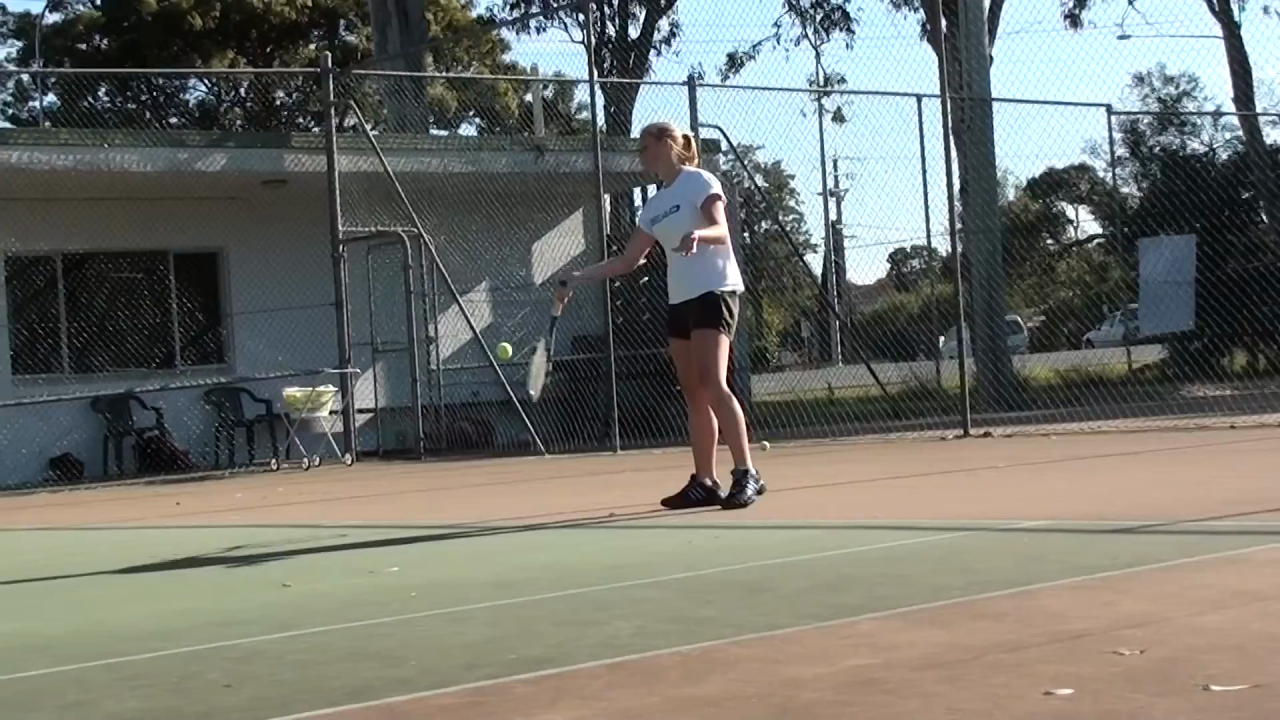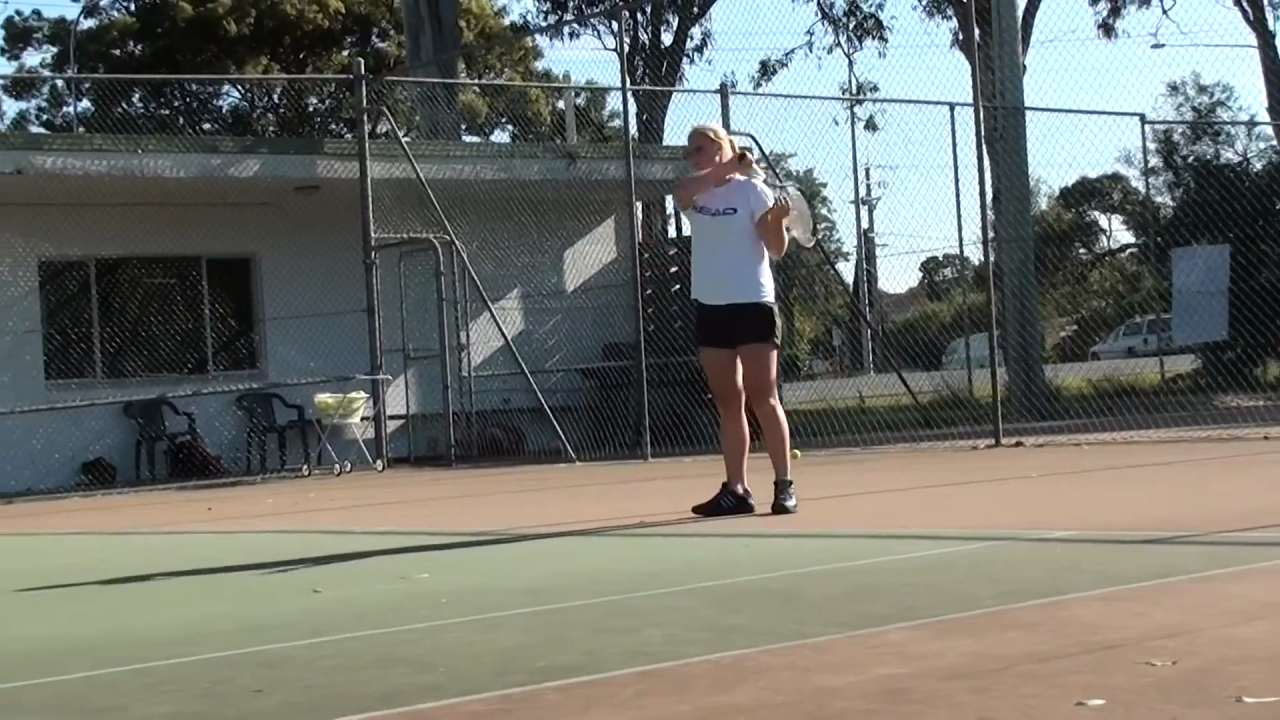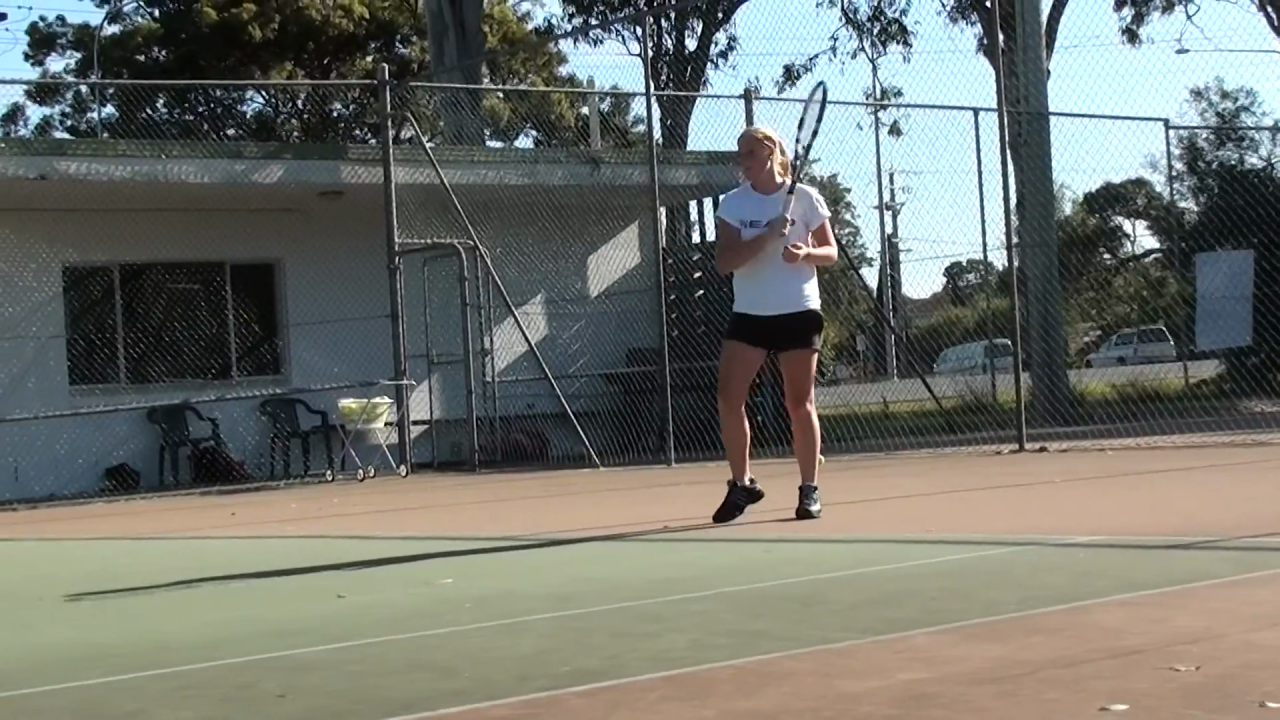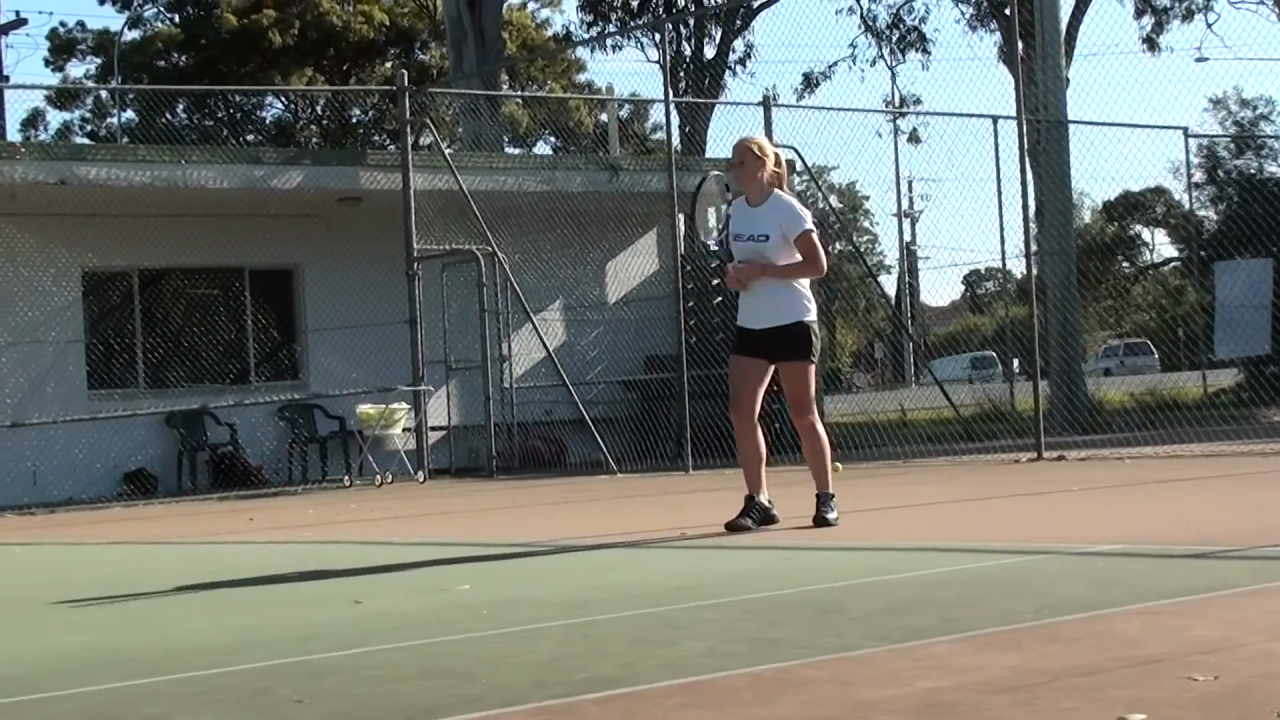
dt=0.4s
person 1, frame 1
left shoulder: (700, 181)
right shoulder: (653, 206)
left elbow: (721, 233)
right elbow: (628, 260)
left wrist: (699, 234)
right wrist: (580, 277)
left hip: (714, 293)
right hip: (680, 301)
left knee: (712, 384)
right knee: (693, 393)
left ankle: (746, 474)
right ankle: (704, 481)
person 1, frame 2
left shoulder: (754, 189)
right shoulder: (690, 193)
left elbow: (777, 250)
right elbow: (685, 188)
left wrist: (778, 223)
right wrist: (730, 167)
left hip: (753, 303)
right hip: (710, 307)
left knee: (763, 398)
right knee: (728, 402)
left ankle: (784, 485)
right ankle: (736, 490)
person 1, frame 3
left shoulder: (805, 197)
right shoulder: (732, 203)
left elbow: (830, 251)
right elbow: (725, 259)
left wrist: (803, 252)
right wrist: (765, 238)
left hip: (798, 311)
right hip: (748, 313)
left knee: (800, 403)
right knee: (729, 398)
left ankle: (809, 490)
right ankle: (742, 483)
person 1, frame 4
left shoulder: (789, 210)
right shoulder: (734, 212)
left elbow: (817, 266)
left wrist: (764, 269)
right wrist: (736, 273)
left hip: (792, 322)
right hip: (751, 326)
left knee: (803, 414)
right knee: (742, 412)
left ankle: (826, 497)
right ankle: (758, 502)
